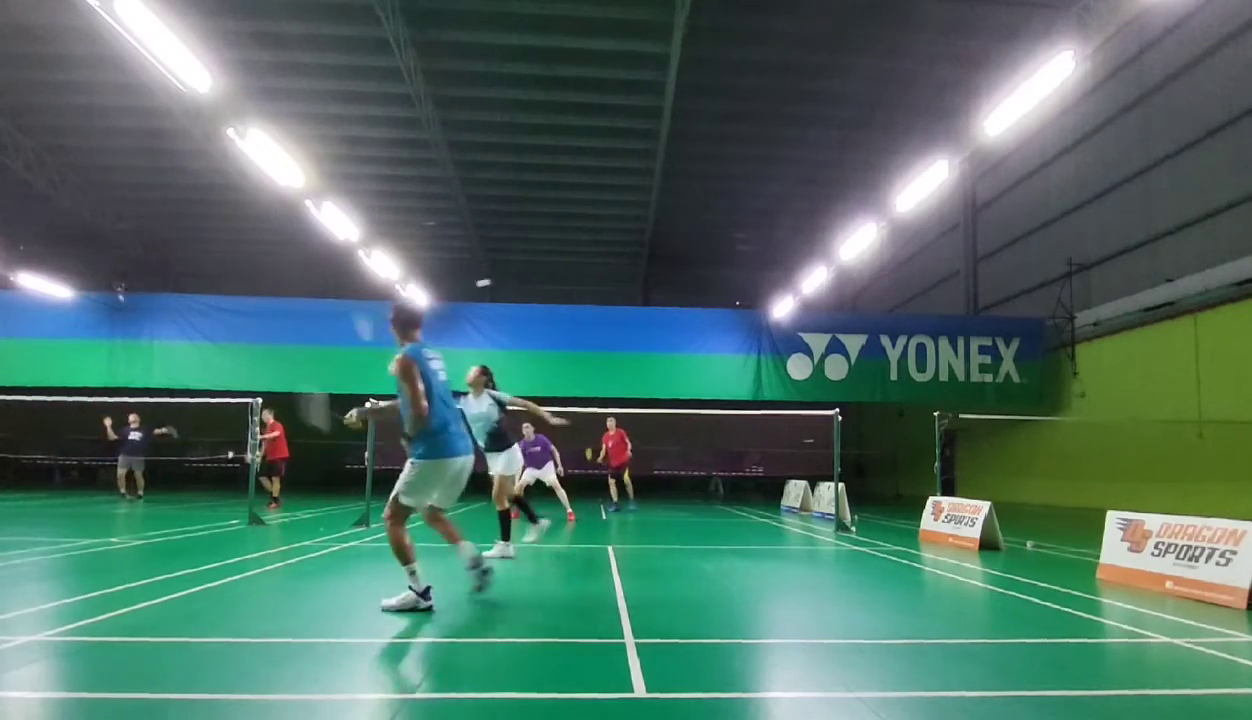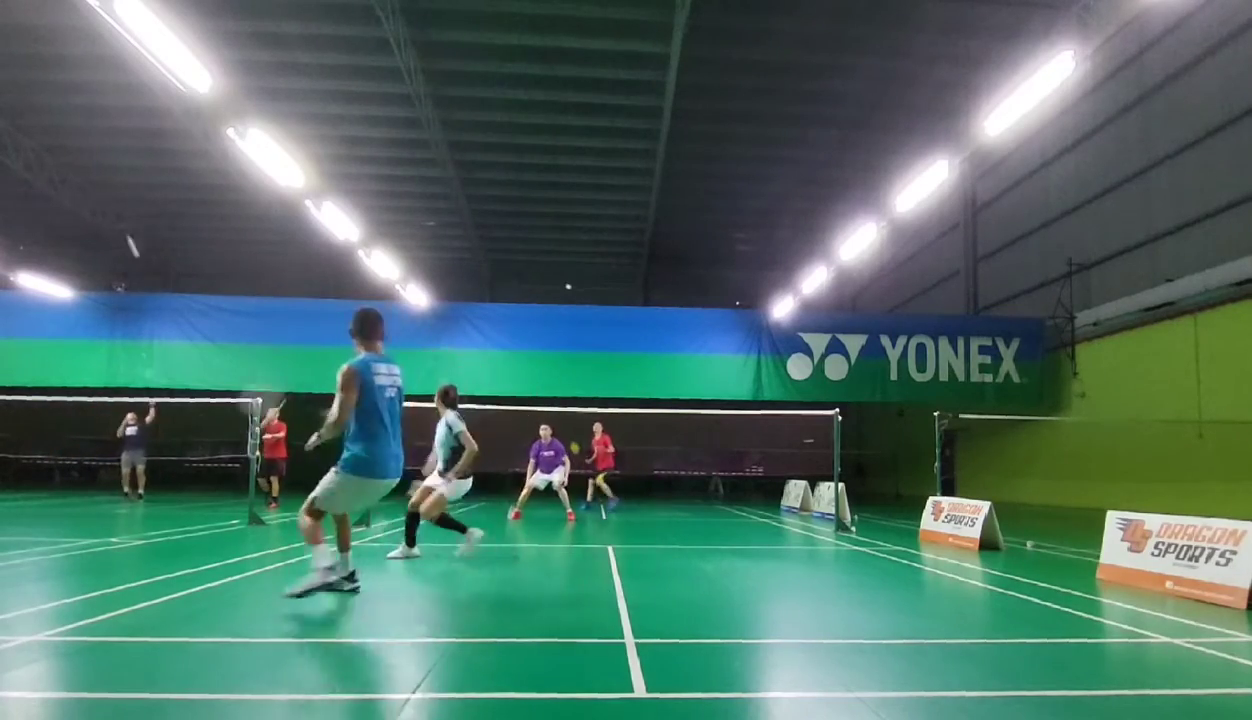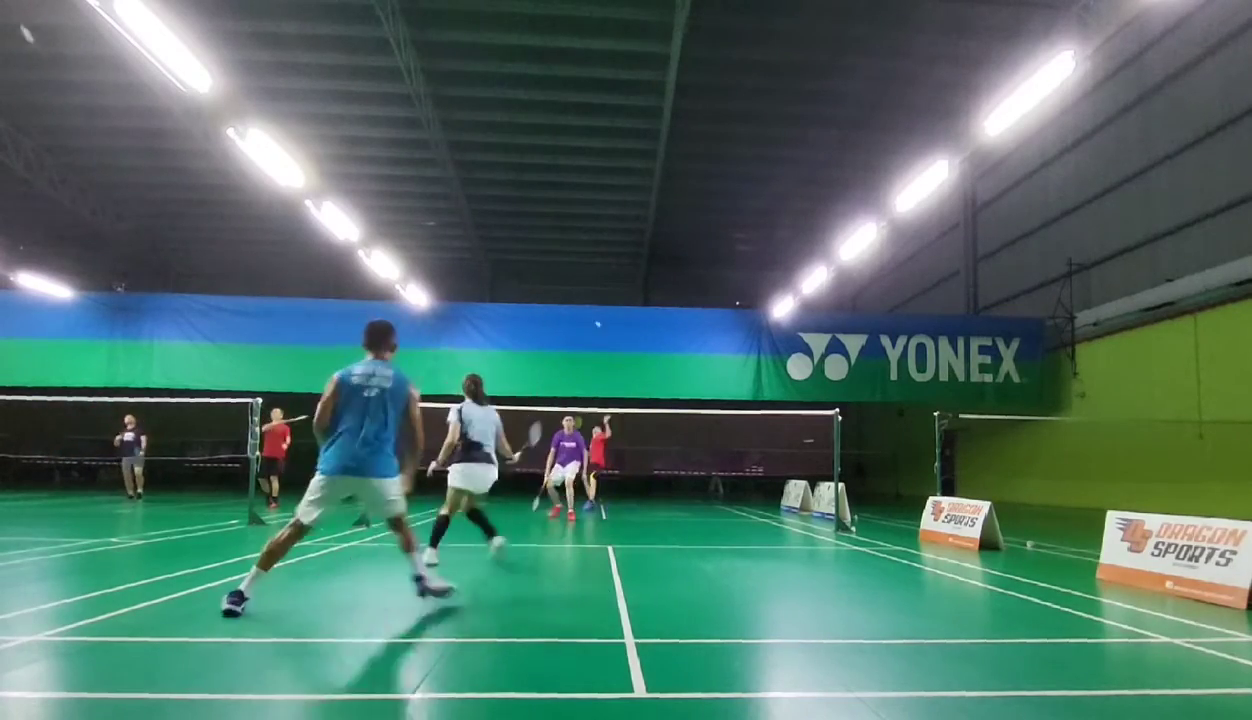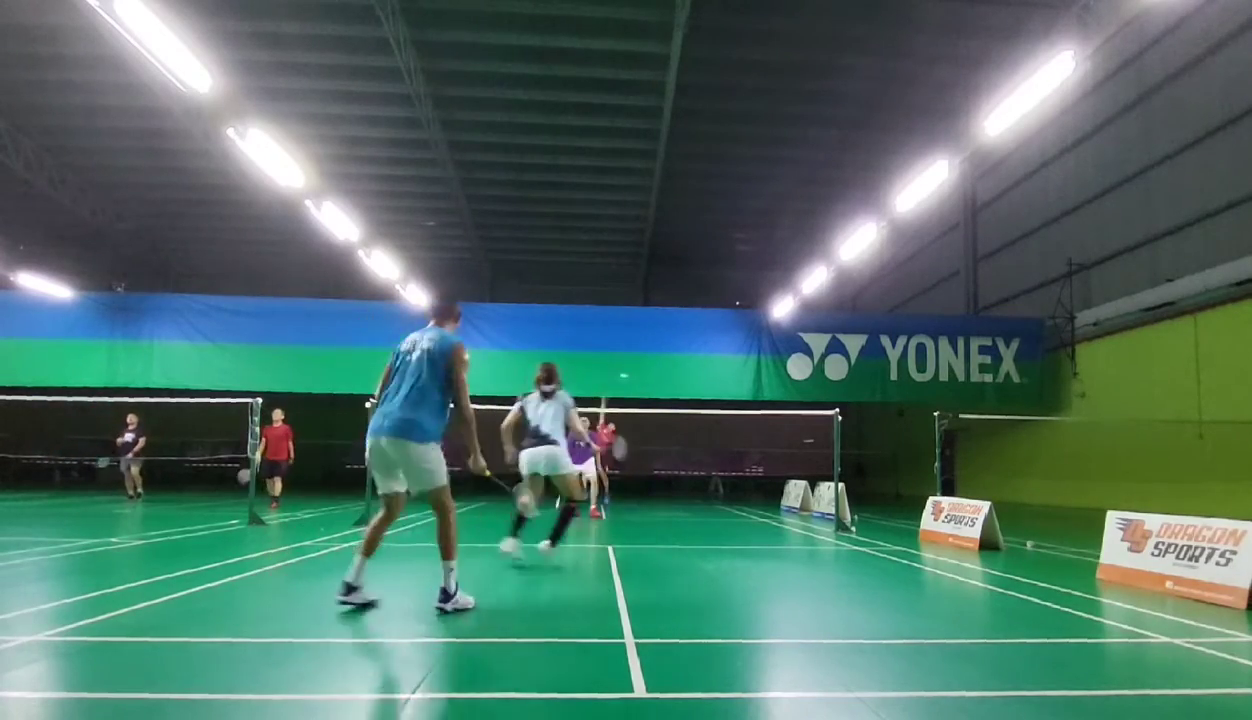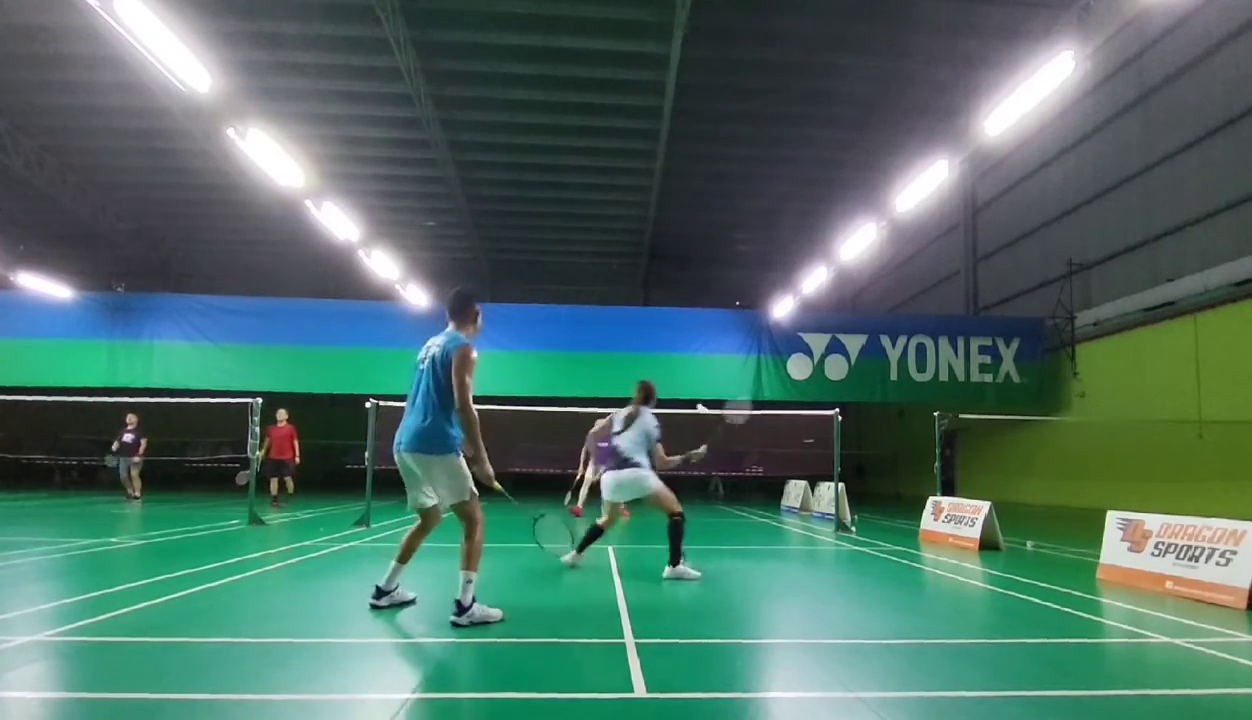
dt=0.3s
person 1, frame 1
left shoulder: (405, 360)
right shoulder: (433, 356)
left elbow: (420, 409)
left wrist: (409, 437)
right wrist: (370, 410)
left hip: (434, 453)
right hip: (462, 451)
left knee: (393, 519)
right knee: (432, 514)
left ankle: (419, 592)
right ankle: (475, 561)
person 1, frame 2
left shoulder: (352, 370)
right shoulder: (396, 371)
left elbow: (339, 421)
left wrist: (319, 437)
left hip: (361, 465)
right hip: (391, 469)
left knee: (309, 514)
right knee: (340, 514)
left ankle: (324, 568)
right ankle: (345, 574)
person 1, frame 3
left shoulder: (342, 376)
right shoulder: (405, 384)
left elbow: (319, 424)
right elbow: (417, 440)
right wrist: (409, 471)
left hip: (336, 466)
right hip: (380, 469)
left knee: (294, 530)
right knee: (400, 523)
left ankle: (241, 594)
right ankle: (424, 580)
person 1, frame 4
left shoulder: (406, 342)
right shoulder: (454, 348)
left elbow: (379, 395)
right elbow: (461, 403)
right wrist: (475, 453)
left hip: (380, 434)
right hip: (415, 439)
left knee: (389, 511)
right knee: (445, 512)
left ankle: (352, 585)
right ankle: (449, 592)
person 1, frame 5
left shoulder: (429, 345)
right shoulder: (463, 348)
right elbow: (464, 406)
left wrist: (457, 438)
right wrist: (482, 459)
left hip: (406, 444)
right hip: (435, 448)
left knee: (429, 520)
right knee: (474, 520)
left ankle: (385, 589)
right ankle: (465, 605)
person 2, frame 1
left shoulder: (494, 396)
right shoulder: (463, 401)
left elbow: (526, 404)
left wrist: (549, 418)
left hip: (506, 451)
right hip: (493, 453)
left knee: (499, 497)
right knee: (507, 494)
left ankle: (505, 545)
right ankle: (536, 522)
person 2, frame 2
left shoulder: (452, 420)
right shoulder: (444, 421)
left elbow: (473, 449)
right elbow: (437, 451)
left wrist: (455, 473)
right wrist: (427, 471)
left hip: (456, 479)
left knee: (427, 513)
right knee: (413, 506)
left ankle: (469, 533)
right ankle: (409, 547)
person 2, frame 3
left shoulder: (459, 409)
right shoulder: (492, 412)
left elbow: (452, 440)
right elbow: (502, 446)
left wrist: (438, 462)
right wrist: (512, 457)
left hip: (465, 466)
right hip: (488, 468)
left knee: (448, 508)
right knee: (469, 506)
left ankle: (432, 551)
right ankle: (494, 538)
person 2, frame 4
left shoulder: (527, 400)
right shoulder: (564, 397)
left elbow: (506, 427)
right elbow: (576, 428)
left wrist: (508, 449)
right wrist: (590, 444)
left hip: (529, 453)
right hip: (554, 451)
left knee: (531, 499)
right knee: (576, 499)
left ankle: (512, 539)
right ankle: (550, 543)
person 2, frame 5
left shoulder: (619, 415)
right shoulder: (651, 423)
left elbow: (595, 435)
right elbow: (660, 463)
right wrist: (689, 456)
left hip: (611, 476)
right hip: (636, 475)
left knee: (608, 519)
right knee: (676, 513)
left ankle: (575, 555)
right ankle: (674, 566)
